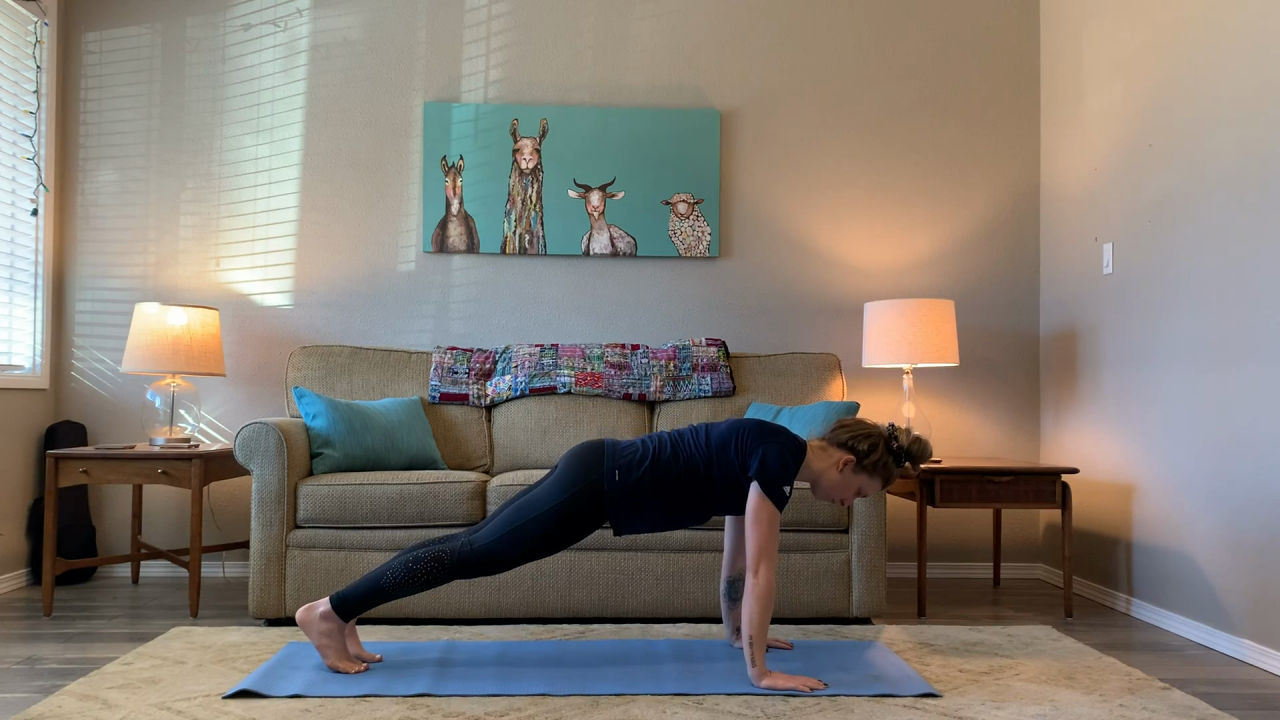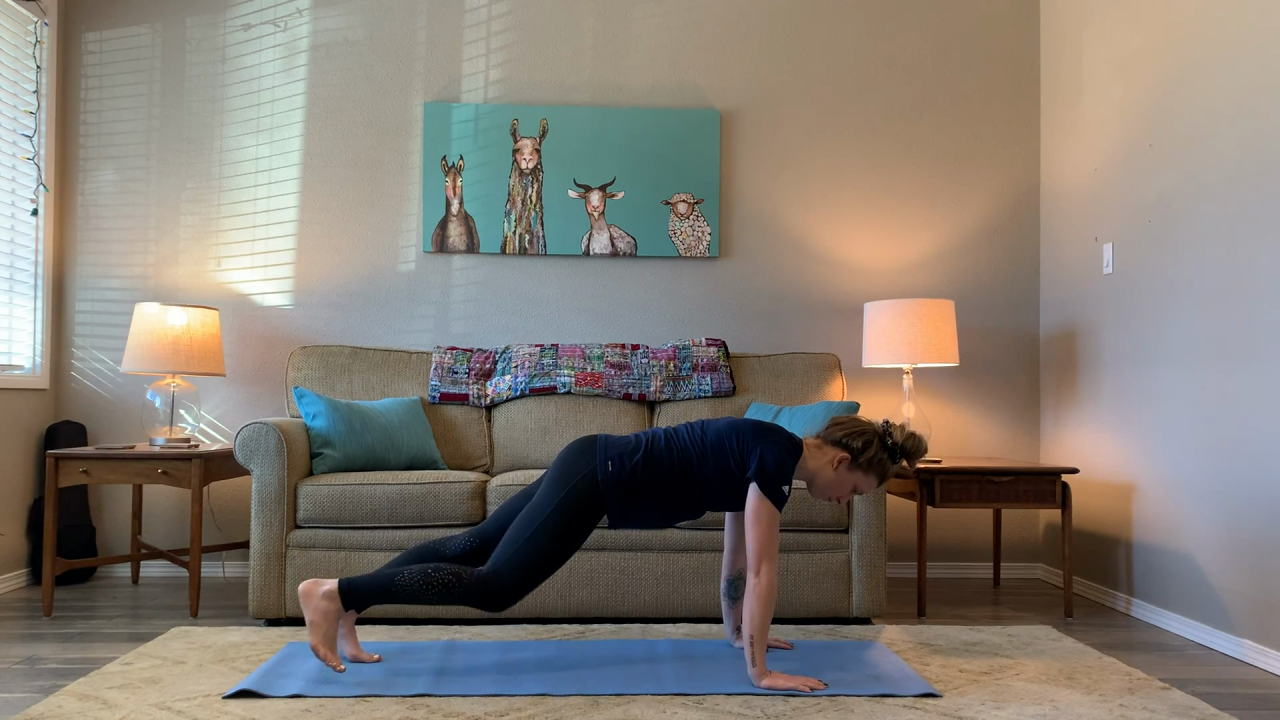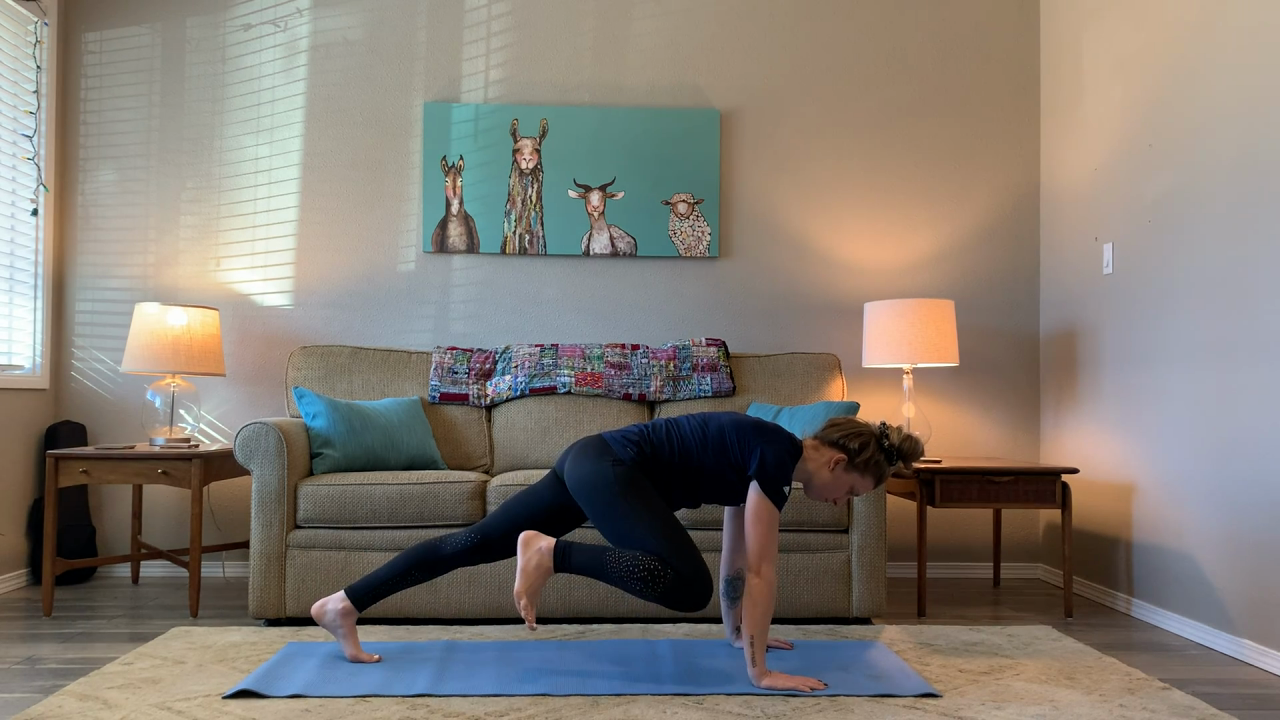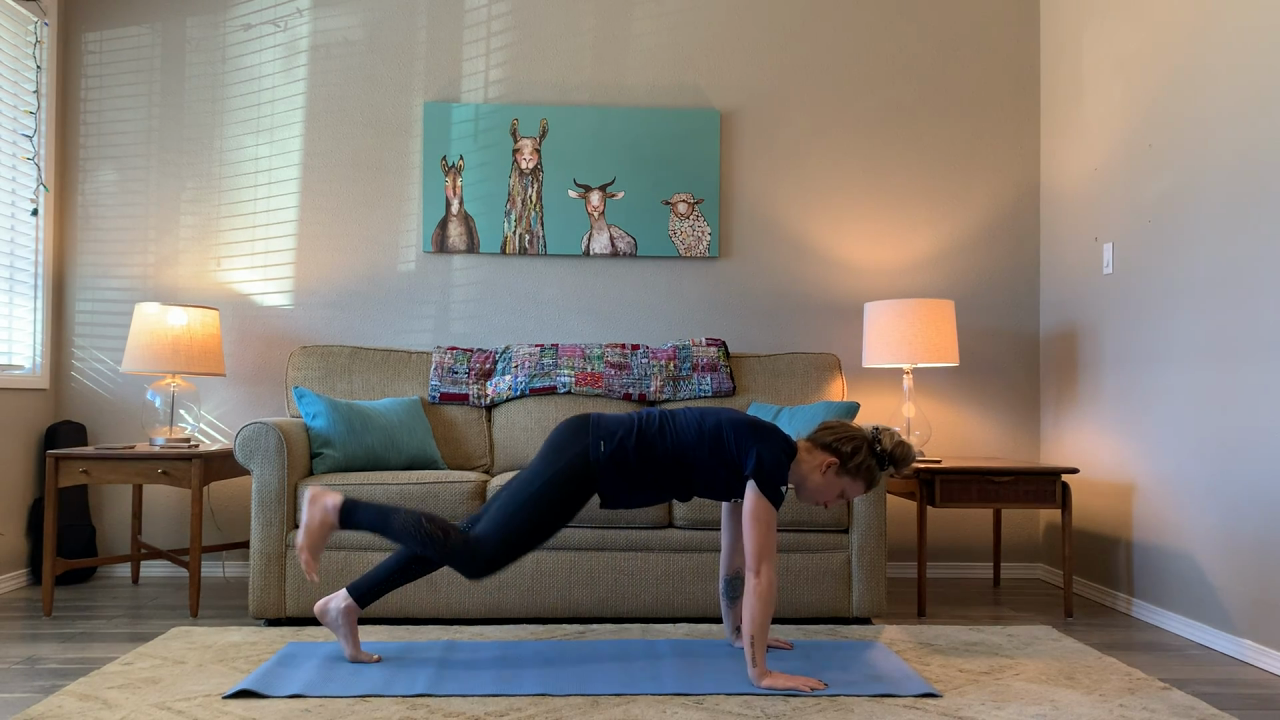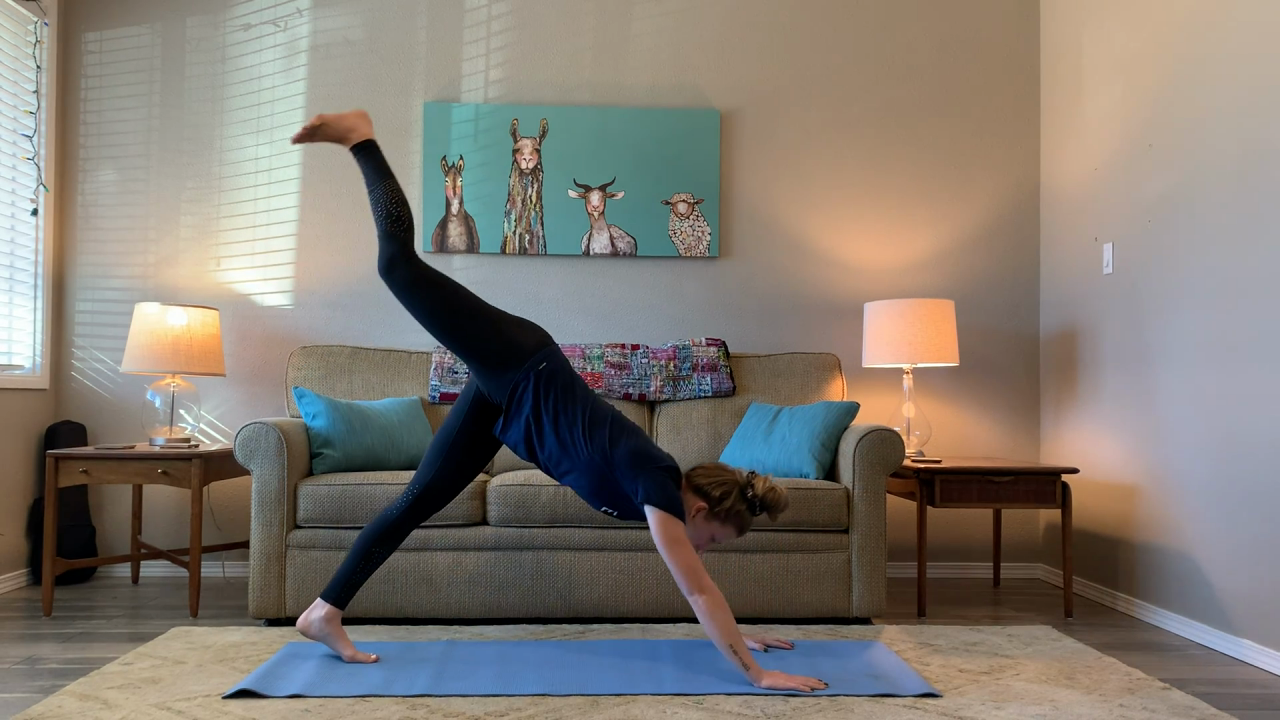
dt=1s
person 1, frame 1
left shoulder: (765, 458)
right shoulder: (780, 454)
left elbow: (736, 558)
right elbow: (759, 569)
left wrist: (737, 631)
right wrist: (759, 669)
left hip: (597, 474)
right hip: (596, 485)
left knee: (471, 542)
right knee: (471, 555)
left ankle: (344, 610)
right ankle: (329, 612)
person 1, frame 2
left shoulder: (765, 457)
right shoulder: (777, 455)
left elbow: (737, 557)
right elbow: (761, 570)
left wrist: (737, 631)
right wrist: (760, 671)
left hip: (593, 471)
right hip: (595, 478)
left knee: (473, 545)
right knee: (492, 587)
left ankle: (346, 606)
right ankle: (332, 593)
person 1, frame 3
left shoulder: (761, 457)
right shoulder: (779, 455)
left elbow: (736, 556)
right elbow: (759, 569)
left wrist: (738, 631)
right wrist: (760, 669)
left hip: (591, 464)
right hip: (606, 465)
left knee: (472, 542)
right knee: (687, 586)
left ankle: (341, 604)
right ankle: (549, 551)
person 1, frame 4
left shoulder: (753, 458)
right shoulder: (773, 456)
left elbow: (735, 560)
right elbow: (760, 570)
left wrist: (737, 631)
right wrist: (759, 669)
left hip: (586, 452)
right hip: (590, 455)
left knee: (469, 535)
right knee: (473, 550)
left ankle: (345, 603)
right ankle: (337, 508)
person 1, frame 5
left shoulder: (672, 491)
right shoulder: (656, 486)
left elbow: (697, 587)
right elbow: (698, 590)
left wrist: (740, 637)
right wrist: (756, 673)
left hip: (510, 389)
right hip: (515, 368)
left knee: (419, 501)
right knee: (400, 262)
left ankle: (324, 613)
right ankle: (359, 140)
